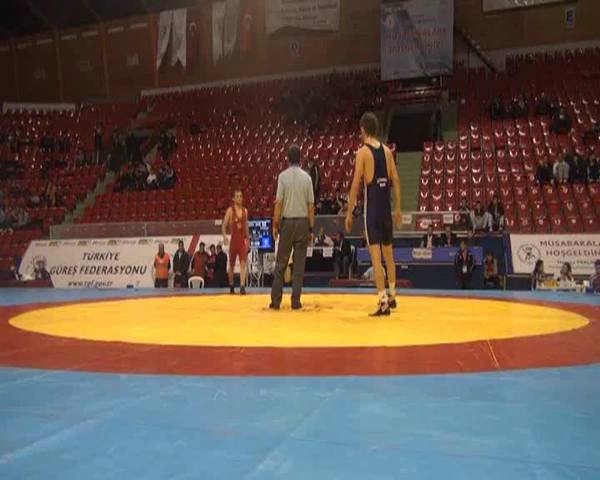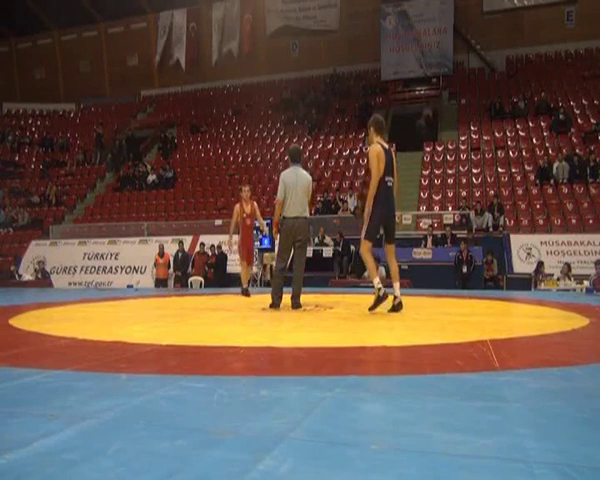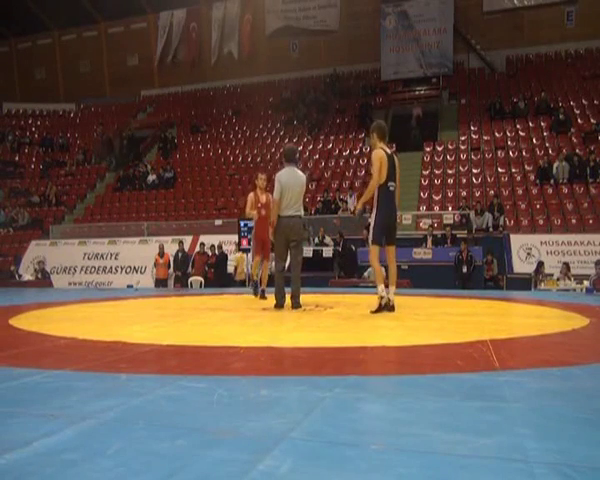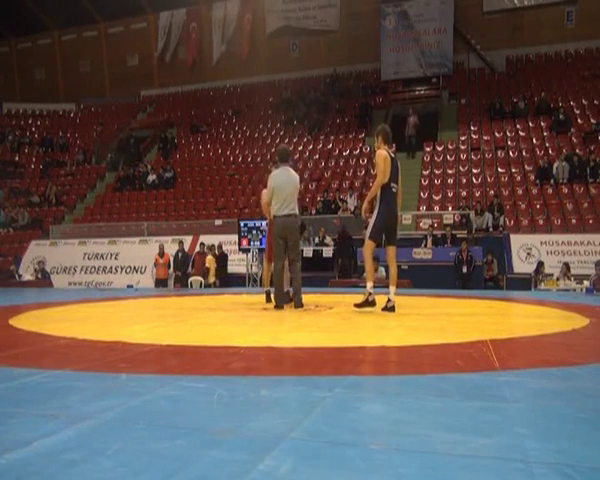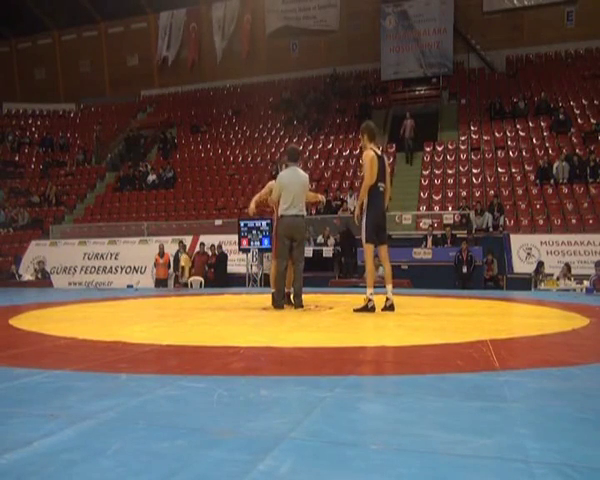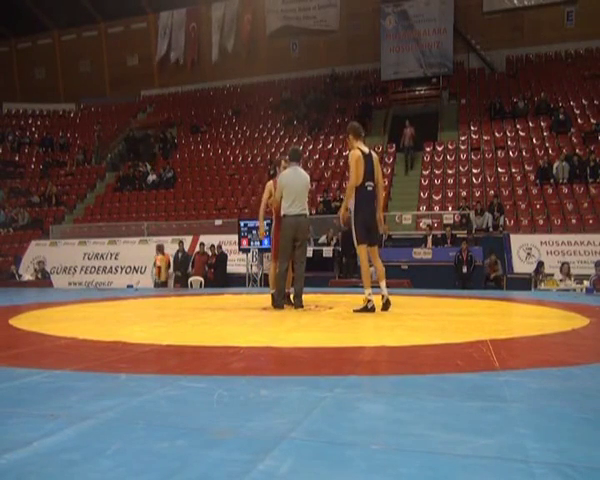
dt=0.7s
person 1, frame 1
left shoulder: (362, 152)
right shoulder: (386, 150)
left elbow: (355, 185)
right elbow: (396, 180)
left wrist: (349, 213)
right wrist: (398, 208)
left hip: (372, 209)
right hip: (386, 208)
left knee: (376, 257)
right knee: (388, 254)
left ankle: (383, 303)
right ankle: (391, 297)
person 1, frame 2
left shoulder: (374, 148)
right shoulder: (390, 151)
left elbow: (374, 178)
left wrist: (367, 207)
left hip: (378, 206)
right hip: (391, 206)
left knee: (364, 249)
right knee: (391, 254)
left ankle: (379, 288)
right ankle: (397, 298)
person 1, frame 3
left shoulder: (377, 152)
right shoulder: (393, 156)
left elbow: (375, 181)
left wrist: (361, 201)
left hip: (380, 209)
right hip: (393, 210)
left knee: (373, 255)
right knee: (391, 257)
left ankle: (383, 294)
right ankle: (390, 300)
person 1, frame 4
left shoulder: (381, 153)
right shoulder: (395, 159)
left elbow: (380, 179)
left wrist: (367, 200)
left hip: (382, 207)
right hip: (393, 210)
left knee: (368, 249)
right knee: (391, 257)
left ankle: (370, 294)
right ankle: (391, 300)
person 1, frame 5
left shoulder: (368, 153)
right shoulder: (382, 156)
left elbow: (368, 181)
left wrist: (358, 204)
left hip: (371, 207)
right hip: (381, 208)
left knee: (368, 254)
right knee: (384, 255)
left ankle: (370, 300)
right ankle: (389, 299)
person 1, frame 6
left shoulder: (354, 153)
right shoulder: (373, 155)
left elbow: (353, 182)
right elbow: (380, 185)
left wrist: (344, 206)
right wrist: (380, 211)
left hip: (359, 207)
right hip: (372, 209)
left knee: (363, 256)
right knee: (375, 254)
left ankle: (369, 301)
right ankle: (385, 294)
person 2, frame 1
left shoulder: (283, 176)
right shoulder: (307, 177)
left elbow: (278, 202)
right elbow: (311, 205)
left wrist: (275, 224)
right wrist: (311, 228)
left hip: (287, 222)
right hip: (302, 222)
left knee: (281, 262)
right knee: (299, 264)
left ankle: (275, 300)
right ankle: (296, 301)
person 2, frame 2
left shoulder: (284, 175)
right shoulder: (307, 177)
left elbow: (279, 201)
left wrist: (275, 223)
left hip: (287, 221)
right hip: (303, 222)
left knee: (281, 262)
right knee: (299, 264)
left ankle: (276, 300)
right ankle: (296, 300)
person 2, frame 3
left shoulder: (280, 175)
right shoulder: (302, 177)
left elbow: (276, 201)
left wrist: (272, 224)
left hip: (282, 221)
right hip: (297, 221)
left knee: (280, 262)
right knee: (296, 263)
left ankle: (280, 300)
right ankle: (295, 300)
person 2, frame 4
left shoulder: (274, 176)
right shoulder: (295, 176)
left elbow: (268, 200)
left wrist: (270, 214)
left hip: (278, 220)
right hip: (292, 219)
left knee: (278, 262)
right knee: (295, 261)
left ankle: (279, 300)
right ankle: (297, 299)
person 2, frame 5
left shoulder: (281, 176)
right shoulder: (304, 177)
left elbow: (274, 200)
left wrist: (275, 205)
left hip: (284, 220)
right hip: (299, 220)
left knee: (282, 261)
right knee: (298, 262)
left ankle: (279, 300)
right ankle: (297, 299)
person 2, frame 6
left shoulder: (283, 176)
right shoulder: (306, 177)
left elbow: (277, 200)
left wrist: (274, 206)
left hip: (287, 220)
right hip: (302, 219)
left knee: (283, 261)
right knee: (300, 262)
left ankle: (279, 299)
right ankle: (298, 299)
person 3, frame 1
left shoulder: (245, 211)
right shoulder: (230, 210)
right elbow: (224, 225)
left wrist: (247, 240)
right wrist: (225, 235)
left hip: (242, 241)
right hip: (233, 241)
left knee: (243, 263)
right knee: (232, 266)
left ankle: (242, 287)
right ankle: (231, 285)
person 3, frame 2
left shoulder: (254, 204)
right shoulder: (238, 207)
left elbow: (259, 218)
right elbow: (233, 223)
left wrist: (264, 227)
right wrist: (230, 238)
left hip: (251, 238)
right hip: (242, 239)
left knee: (249, 265)
right knee: (244, 264)
left ankle: (244, 286)
right ankle: (245, 288)
person 3, frame 3
left shoulder: (269, 196)
right shoulder: (252, 195)
right elbow: (246, 212)
right wrist: (252, 213)
left hip: (267, 232)
right hip: (257, 232)
left knee: (266, 261)
right knee: (257, 259)
left ankle: (263, 290)
right ankle: (255, 280)
person 3, frame 4
right shoulder: (266, 191)
right elbow: (265, 208)
right hip: (272, 228)
left knee: (285, 261)
right knee: (268, 262)
left ankle: (286, 293)
right ankle: (267, 293)
person 3, frame 5
right shoulder: (273, 184)
left elbow: (307, 196)
right elbow: (259, 196)
left wrist: (317, 196)
right wrist: (252, 203)
right hip: (279, 224)
left knee: (290, 261)
right knee: (276, 260)
left ankle: (288, 294)
right ankle: (274, 294)
person 3, frame 6
right shoulder: (271, 184)
right elbow: (263, 205)
right wrist: (261, 224)
right hip: (278, 224)
right knee: (275, 261)
left ankle: (287, 295)
right ankle: (273, 295)
